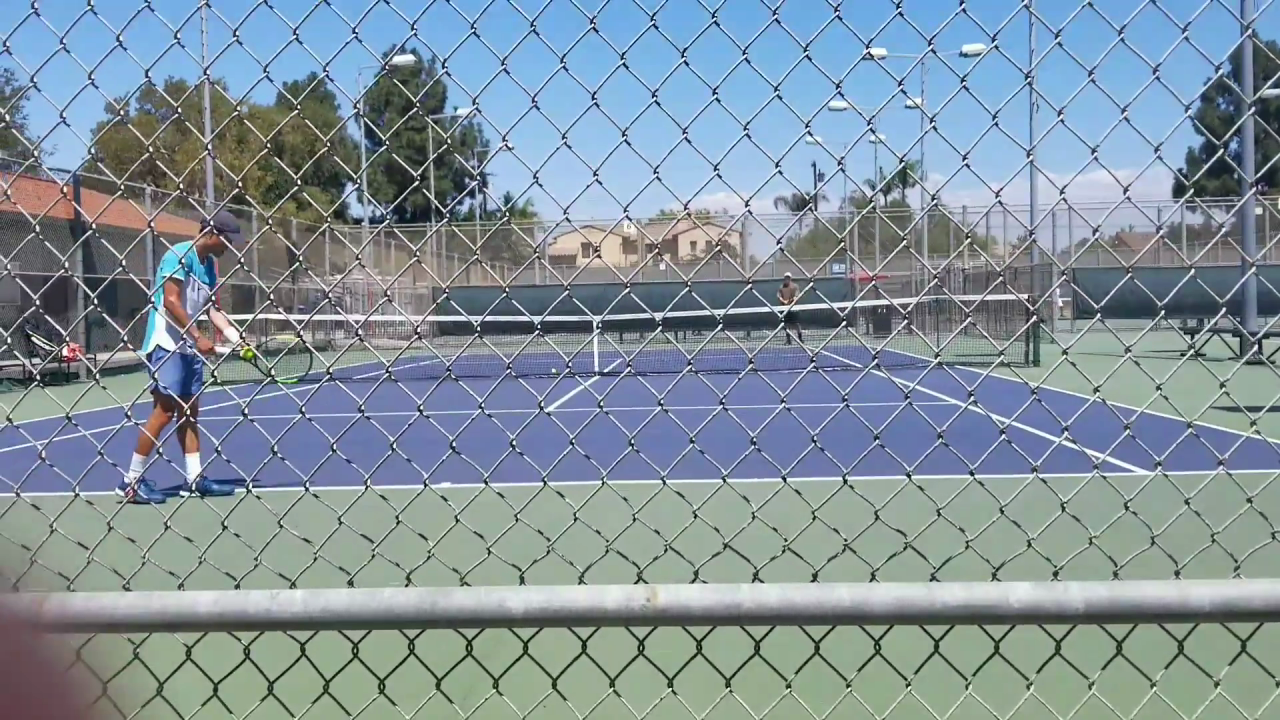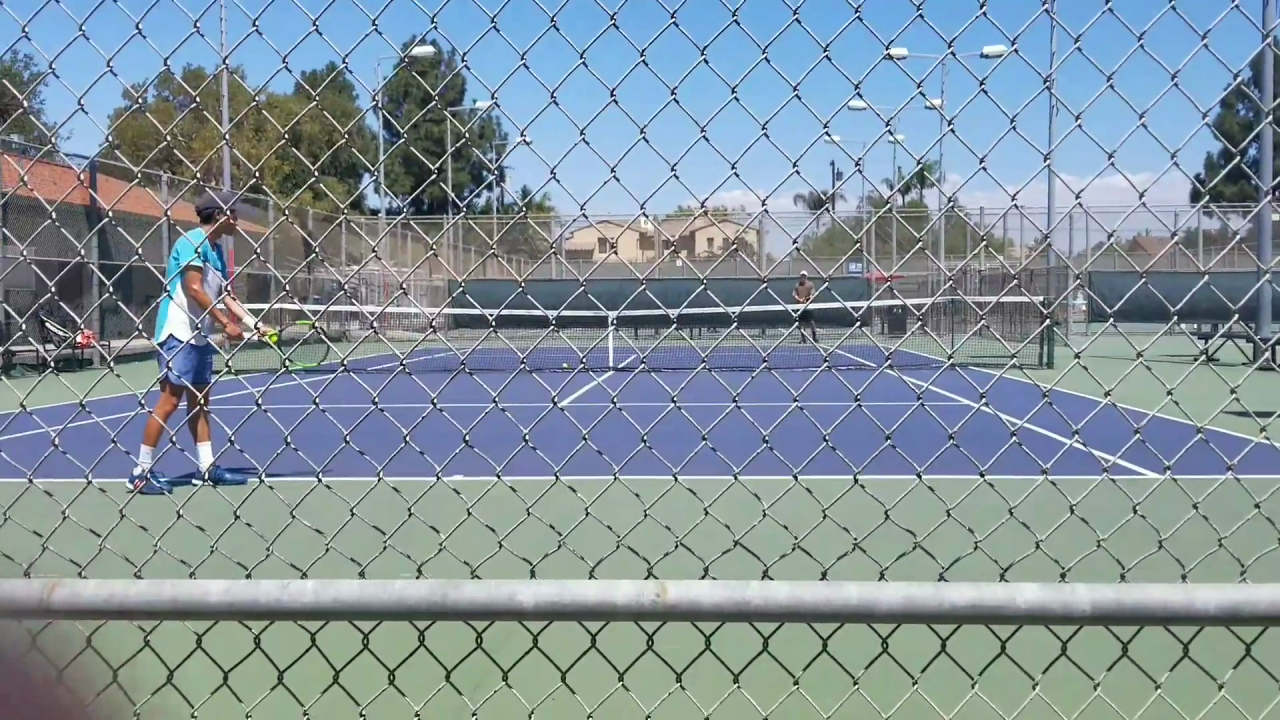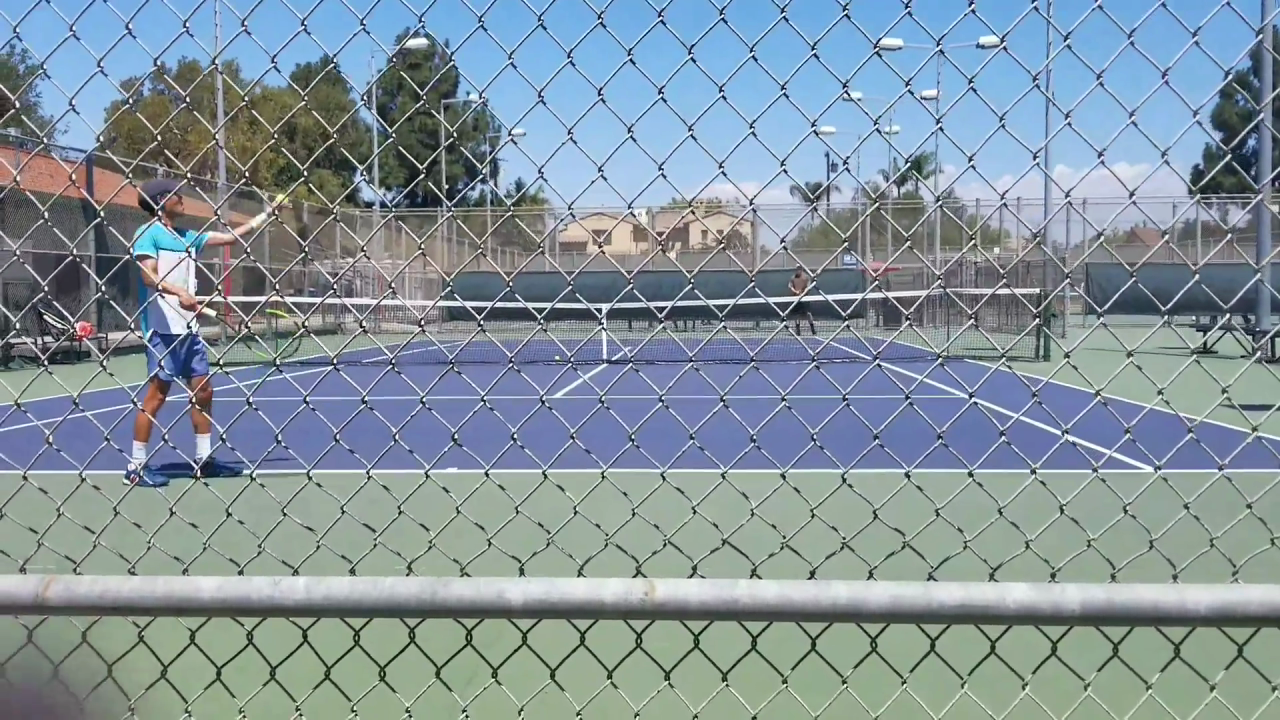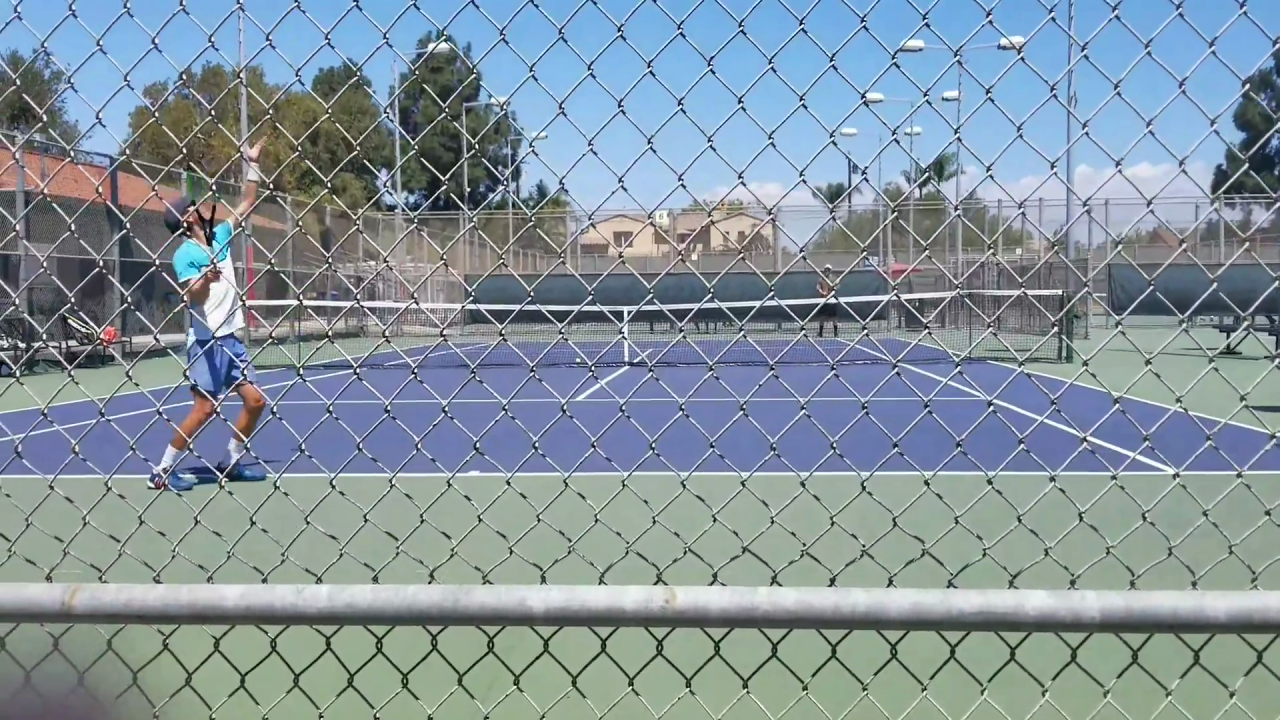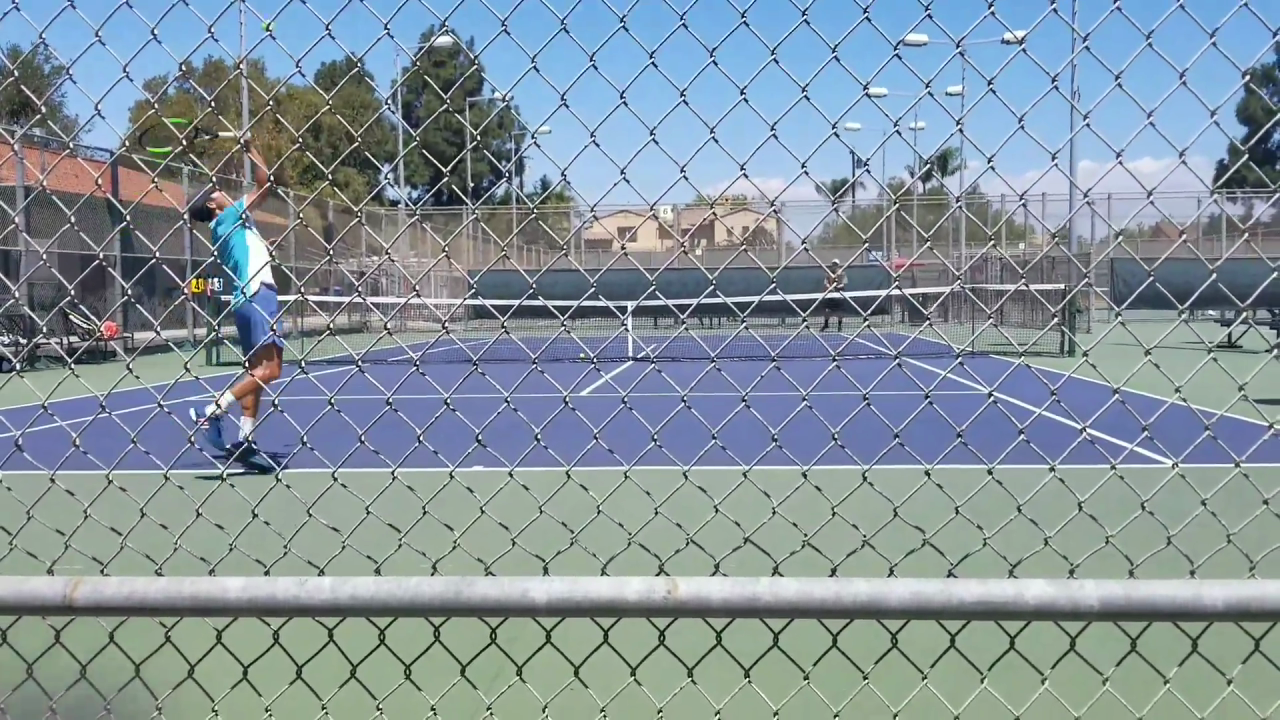
dt=0.4s
person 1, frame 1
left shoulder: (209, 264)
right shoulder: (179, 254)
left elbow: (211, 309)
right elbow: (171, 301)
left wrist: (236, 337)
right wrist: (198, 337)
left hip: (190, 347)
right hip: (166, 345)
left knee: (189, 413)
right knee: (164, 411)
left ankle: (194, 479)
right ankle: (131, 480)
person 1, frame 2
left shoulder: (217, 251)
right shoulder: (192, 241)
left elbow: (225, 296)
right elbow: (194, 289)
left wrist: (254, 324)
right wrist: (225, 323)
left hip: (200, 336)
right hip: (178, 334)
left knee: (200, 402)
right knee: (170, 401)
left ankle: (208, 468)
right ankle: (142, 472)
person 1, frame 3
left shoulder: (186, 236)
right shoulder: (148, 234)
left elbow: (229, 237)
right elbow: (149, 276)
left wrist: (264, 216)
right wrist: (181, 295)
left hip: (191, 330)
right hip: (164, 330)
left knee: (203, 392)
right knee: (156, 396)
left ankle: (205, 459)
right ankle: (137, 468)
person 1, frame 4
left shoulder: (221, 235)
right shoulder: (185, 255)
left elbow: (249, 201)
right elbow: (196, 299)
left wrist: (252, 165)
right wrist: (206, 279)
left hip: (231, 338)
right hip: (207, 342)
left knee: (256, 400)
right knee: (205, 408)
left ankle: (231, 463)
right ankle: (162, 470)
person 1, frame 5
left shoulder: (226, 229)
right shoulder: (229, 218)
right elbow: (263, 184)
right wrist: (253, 153)
left hip: (244, 301)
right hip: (257, 295)
left knee: (257, 373)
right knee: (269, 368)
left ankle: (242, 440)
right ankle: (211, 412)
